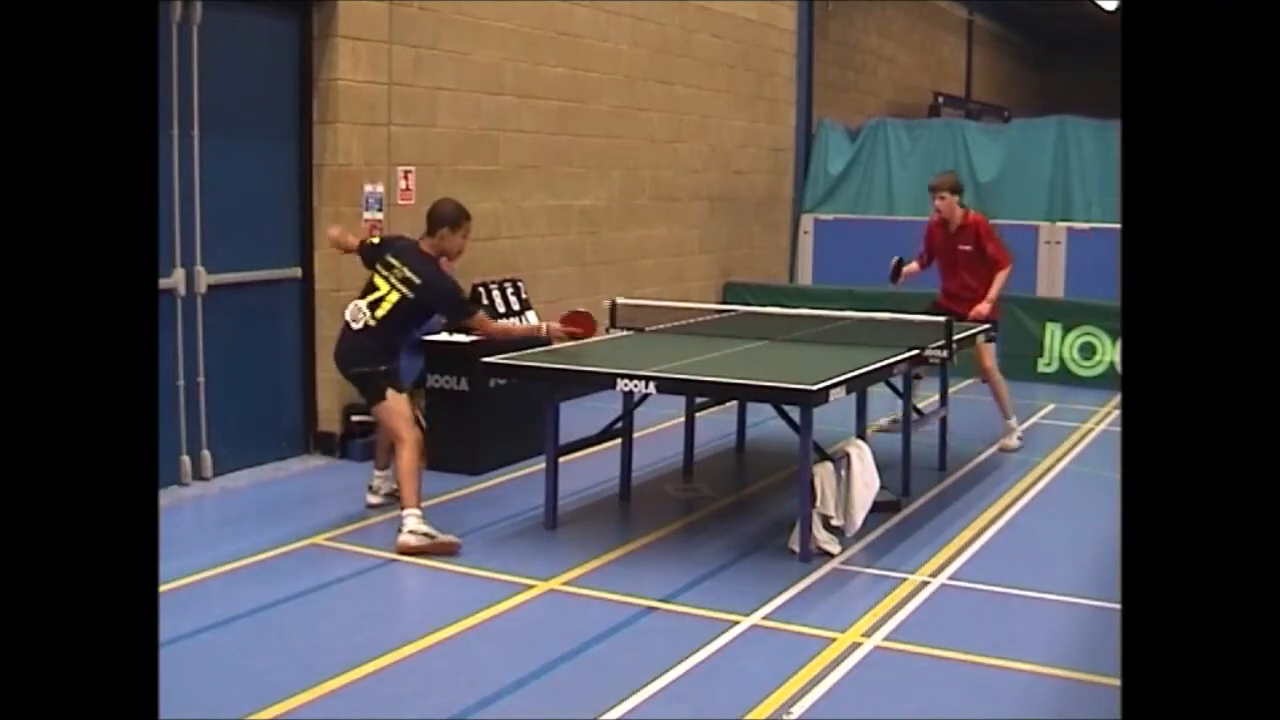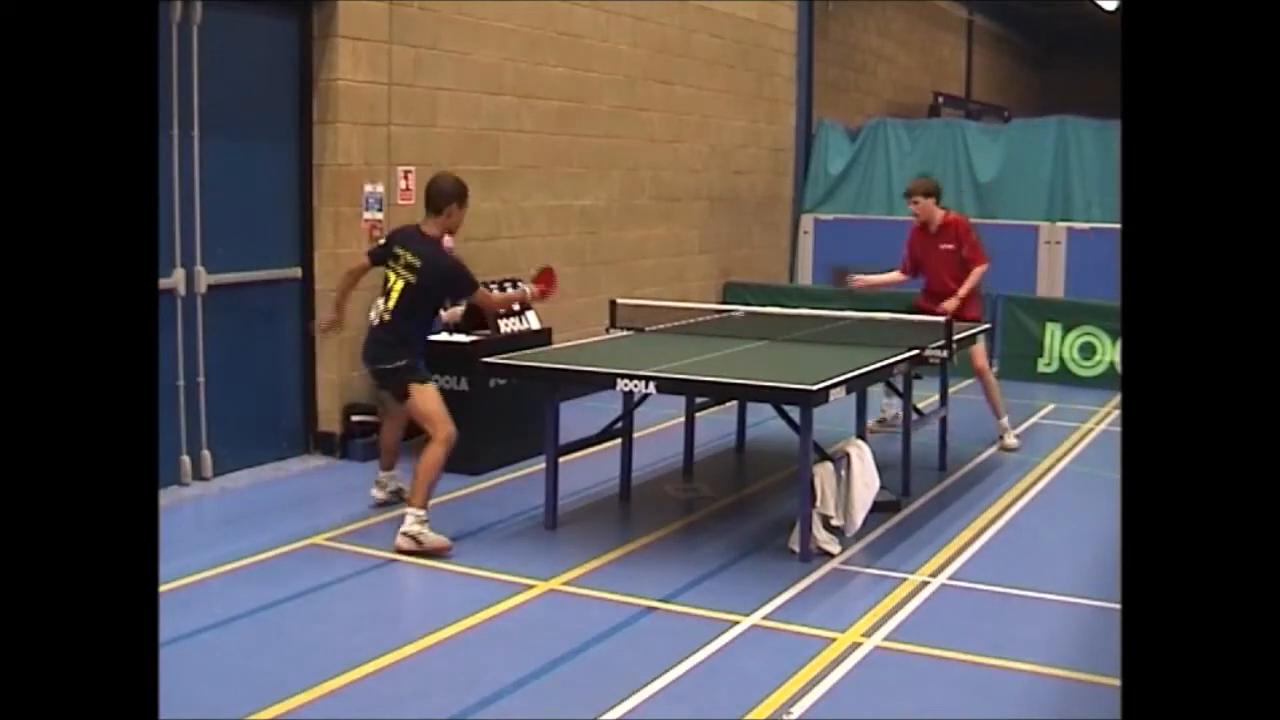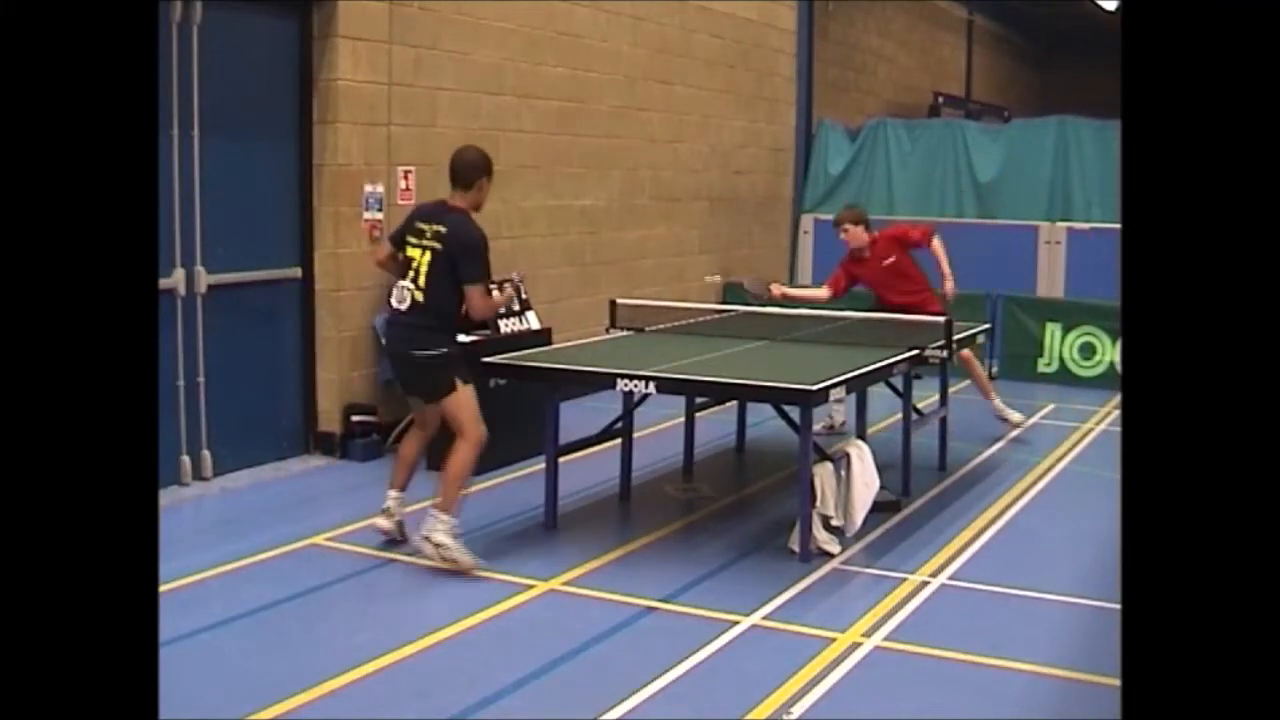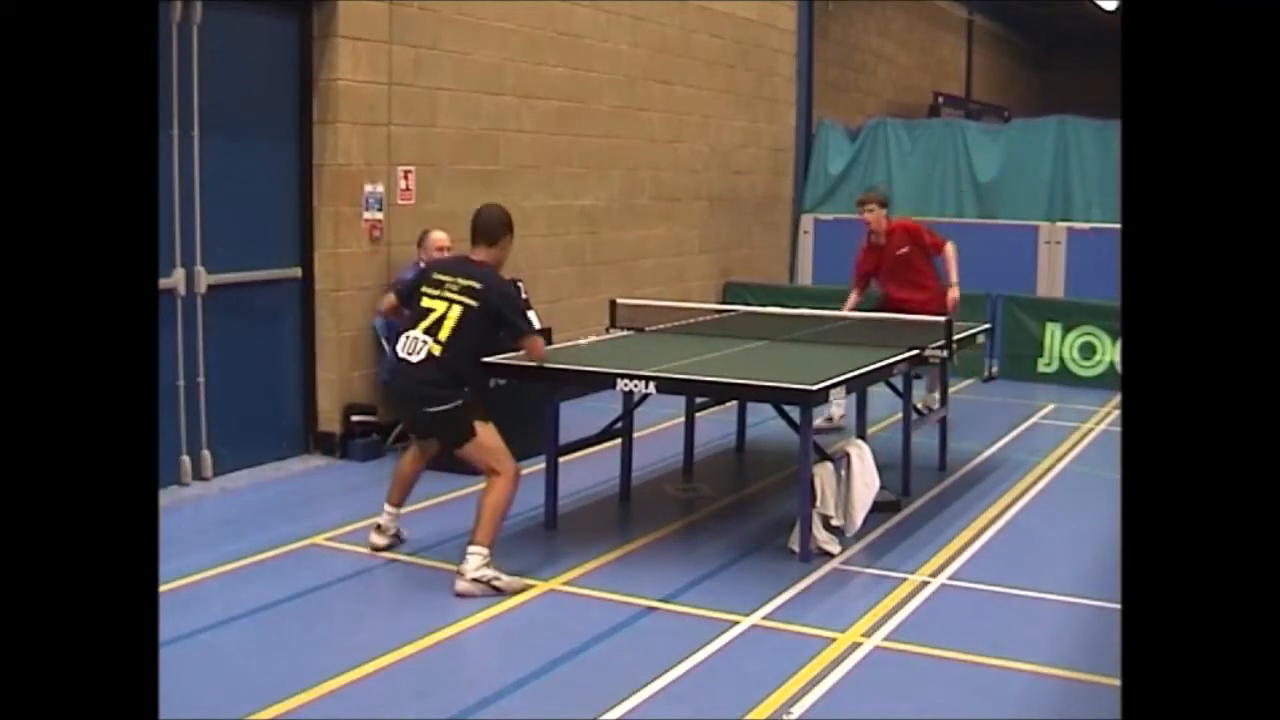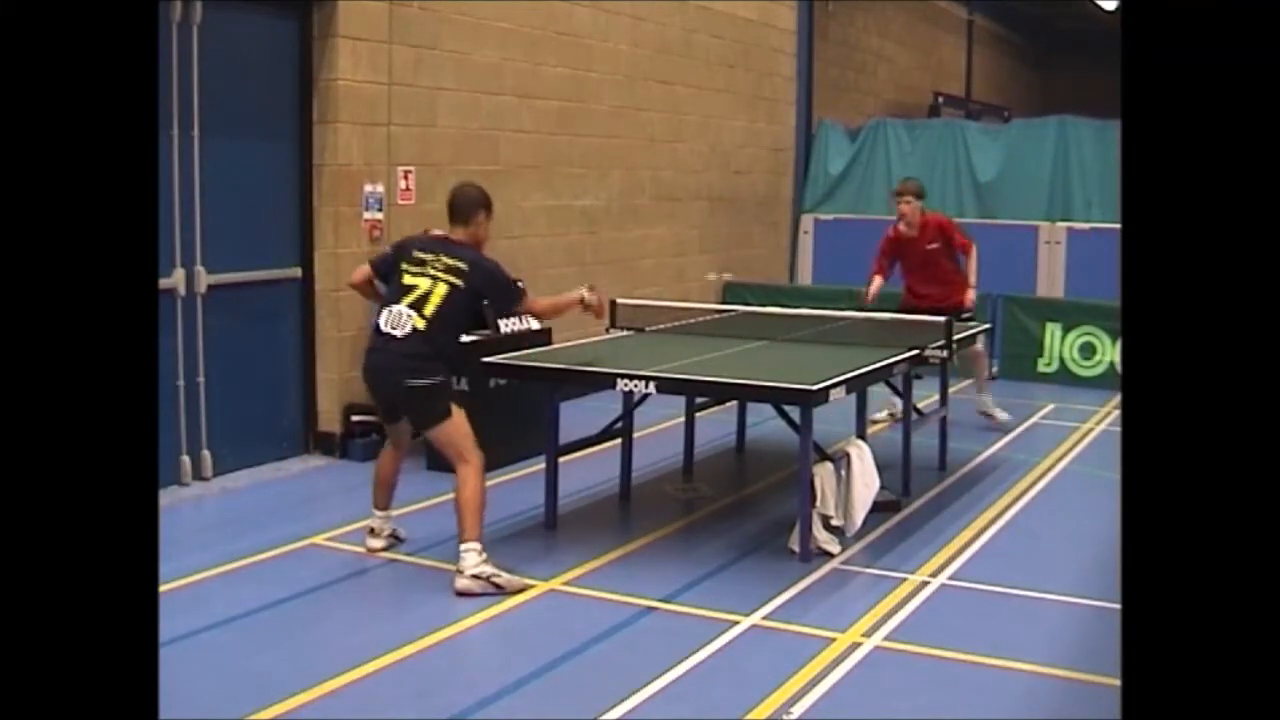
dt=0.3s
person 1, frame 1
left shoulder: (393, 246)
right shoulder: (439, 283)
left elbow: (346, 243)
right elbow: (488, 328)
left wrist: (339, 236)
right wrist: (540, 329)
left hip: (353, 346)
right hip: (367, 360)
left knee: (395, 414)
right knee: (409, 437)
left ankle: (381, 484)
right ankle: (413, 527)
person 1, frame 2
left shoulder: (399, 237)
right shoulder: (442, 263)
left elbow: (353, 272)
right elbow: (490, 304)
left wrist: (336, 311)
right wrist: (523, 295)
left hip: (379, 347)
right hip: (398, 355)
left knee: (397, 414)
right knee: (443, 434)
left ankle: (385, 484)
right ankle: (413, 528)
person 1, frame 3
left shoulder: (421, 215)
right shoulder: (468, 234)
left elbow: (383, 258)
right elbow: (478, 310)
right wrist: (502, 299)
left hip: (400, 337)
right hip: (430, 344)
left knee: (425, 424)
right knee: (472, 435)
left ankle: (391, 511)
right ankle: (439, 531)
person 1, frame 4
left shoulder: (434, 270)
right shoulder: (497, 289)
left elbow: (388, 306)
right elbow: (535, 351)
right wrist: (535, 336)
left hip: (401, 384)
right hip: (439, 397)
left knee: (424, 448)
right knee: (503, 470)
left ankle: (385, 526)
right ankle: (475, 568)
person 1, frame 5
left shoulder: (411, 246)
right shoulder: (482, 268)
left elbow: (357, 279)
right elbow: (536, 309)
right wrist: (581, 297)
left hip: (377, 364)
right hip: (418, 373)
left knee: (396, 442)
right knee: (470, 462)
left ankle: (379, 528)
right ankle: (472, 565)
person 2, frame 1
left shoulder: (979, 225)
right shoulder: (934, 227)
left elbow: (1004, 265)
right elbow: (923, 261)
left wrist: (989, 301)
right wrist: (904, 271)
left hip: (978, 306)
right hip: (947, 302)
left knee: (987, 366)
left ankle: (1012, 429)
right ankle: (904, 413)
person 2, frame 2
left shoulder: (958, 225)
right shoulder: (917, 234)
left elbow: (980, 265)
right elbow: (906, 273)
left wrist: (957, 298)
right wrist: (865, 280)
left hip: (964, 308)
right hip: (929, 305)
left knee: (979, 366)
left ankle: (1004, 428)
right ankle: (890, 412)
person 2, frame 3
left shoulder: (893, 237)
right shoulder: (849, 265)
left elbow: (932, 237)
right elbow: (827, 293)
left wrist: (947, 276)
right wrist: (788, 292)
left hip: (926, 307)
right hip: (891, 312)
left knee: (965, 356)
left ankle: (997, 406)
right ankle: (837, 418)
person 2, frame 4
left shoulder: (908, 229)
right shoulder: (867, 250)
left elbow: (947, 247)
right elbow: (858, 290)
left wrist: (953, 284)
left hip: (930, 306)
right hip: (893, 307)
left ankle: (930, 396)
right ankle: (836, 414)
person 2, frame 5
left shoulder: (940, 224)
right shoulder: (893, 238)
left elbow: (969, 250)
right elbow: (881, 272)
left wrist: (971, 287)
right wrist: (872, 290)
left hip: (953, 299)
right hip: (916, 302)
left knee: (976, 351)
left ankle: (985, 404)
right ankle: (895, 406)
